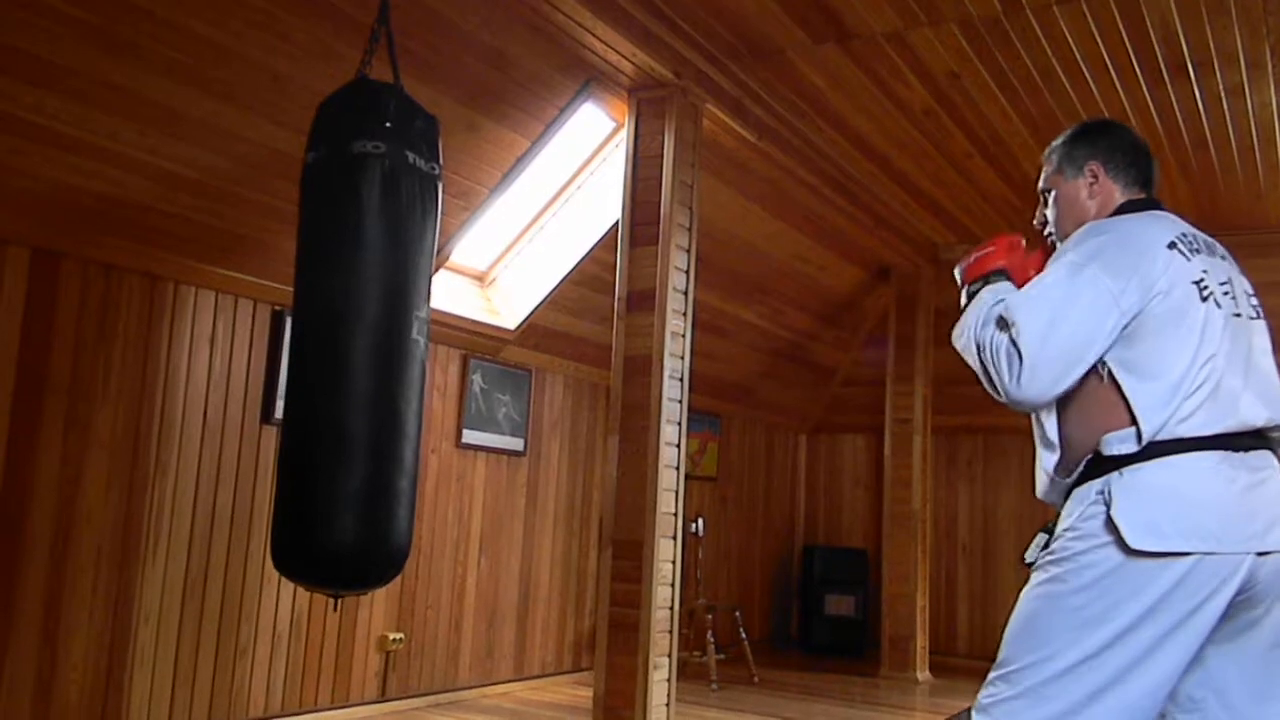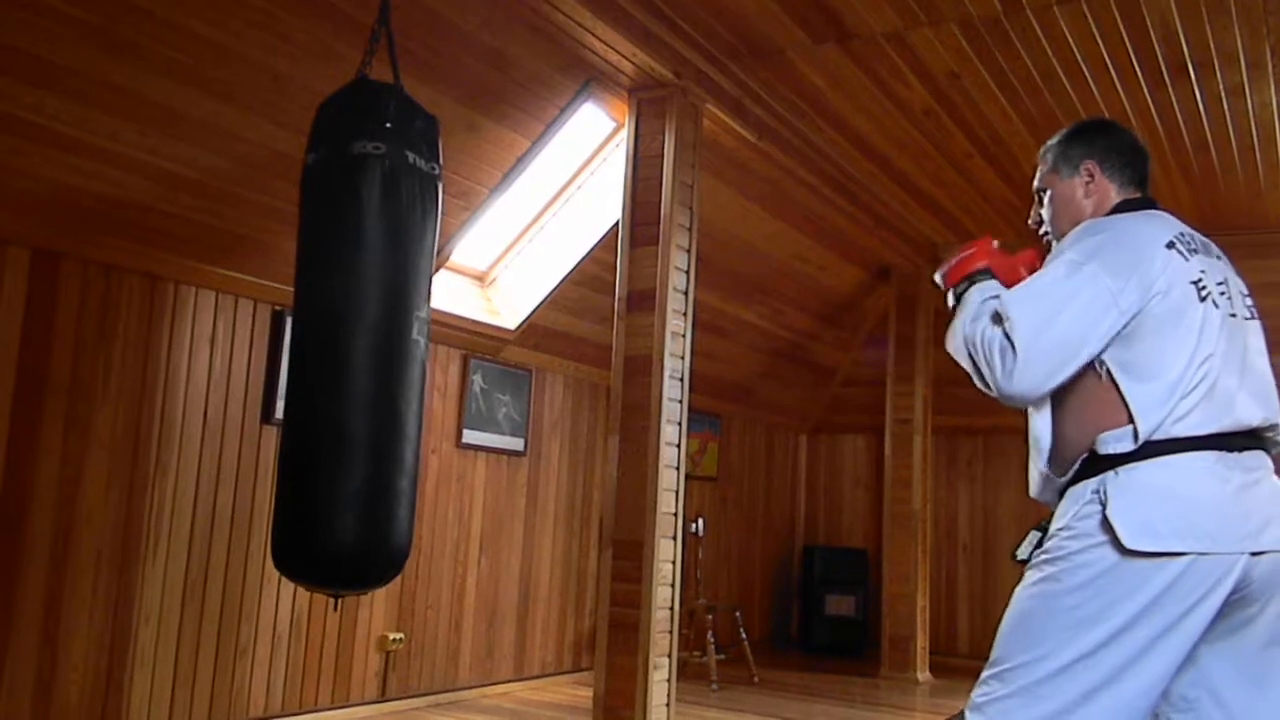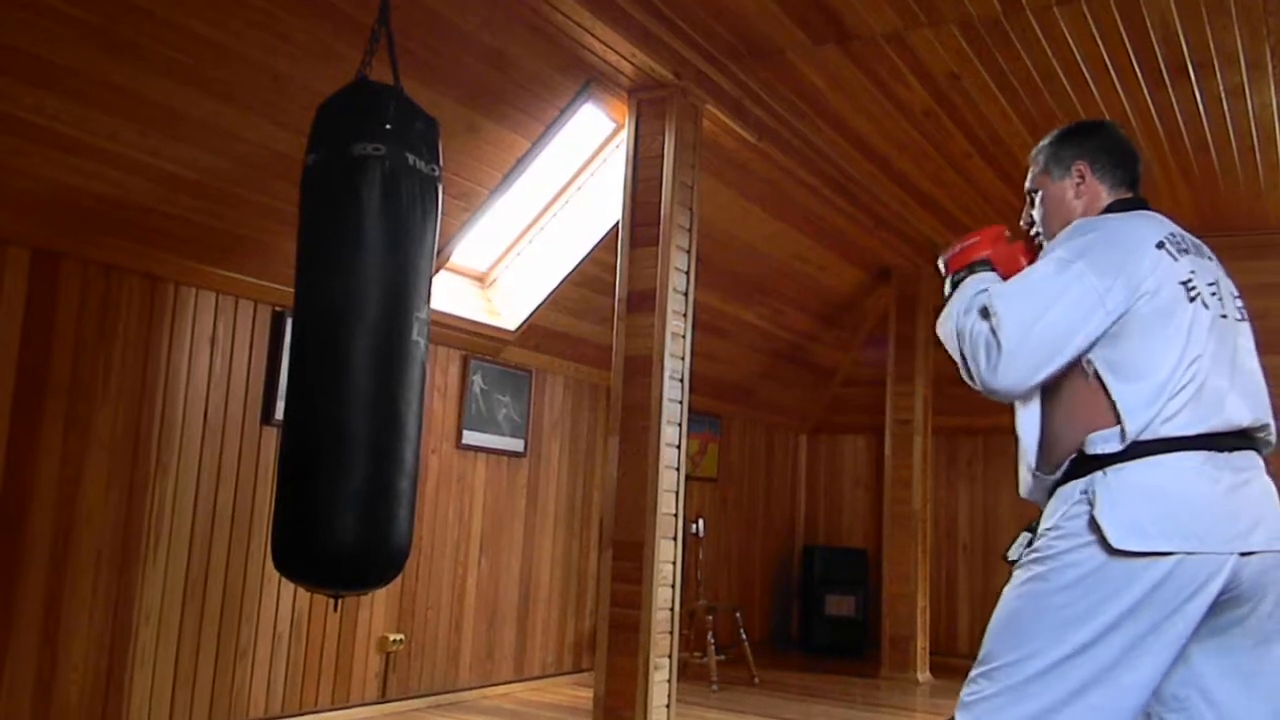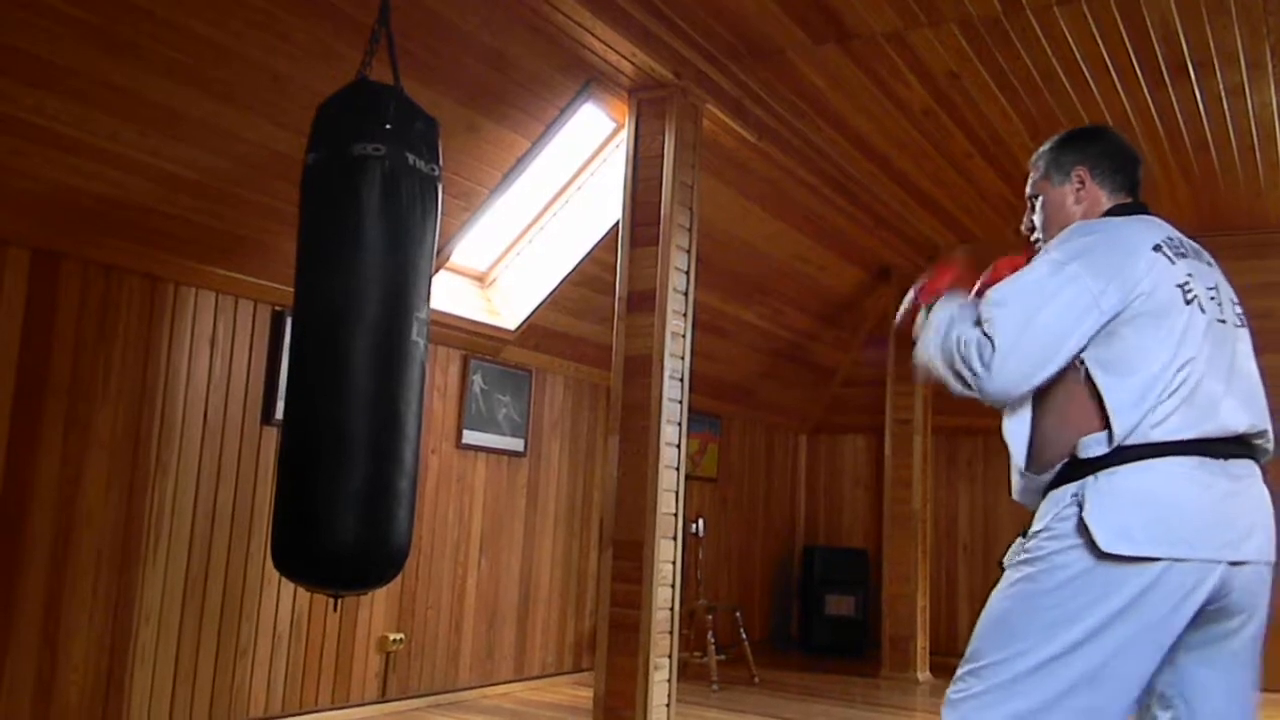
dt=0.1s
person 1, frame 1
left shoulder: (1109, 244)
right shoulder: (1208, 257)
left elbow: (1023, 371)
left wrist: (988, 288)
right wrist: (1035, 293)
left hip: (1154, 514)
person 1, frame 2
left shoulder: (1107, 243)
right shoulder: (1202, 256)
left elbow: (1016, 366)
left wrist: (977, 288)
right wrist: (1036, 295)
left hip: (1149, 515)
person 1, frame 3
left shoulder: (1098, 243)
right shoulder: (1193, 257)
left elbow: (1000, 360)
left wrist: (974, 278)
right wrist: (1024, 289)
left hip: (1143, 513)
person 1, frame 4
left shoulder: (1093, 247)
right shoulder: (1195, 264)
left elbow: (994, 364)
left wrist: (944, 308)
right wrist: (1022, 298)
left hip: (1132, 518)
